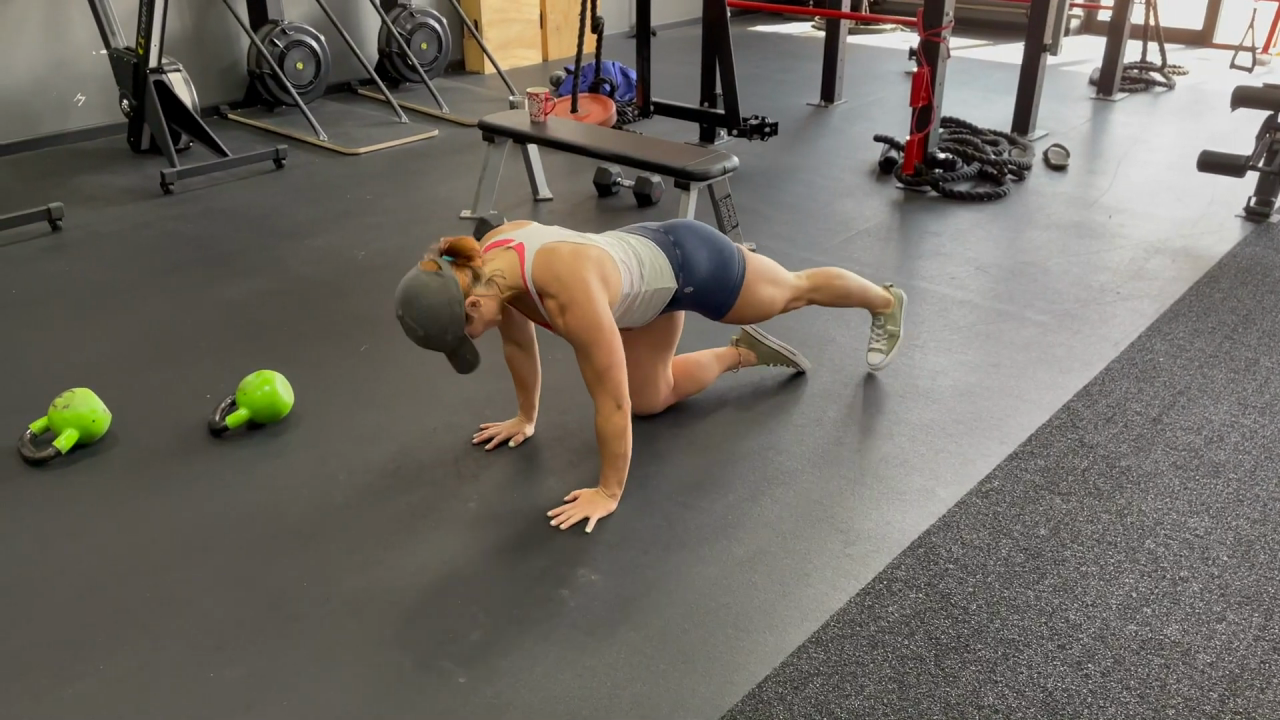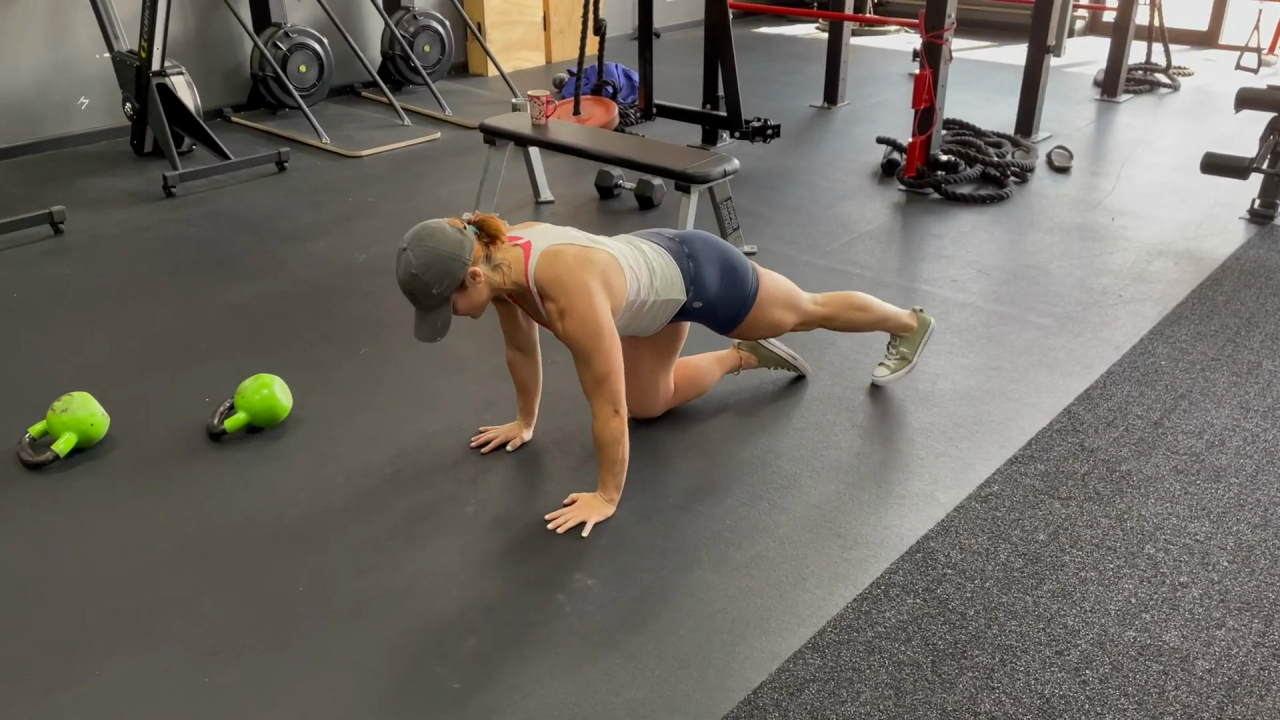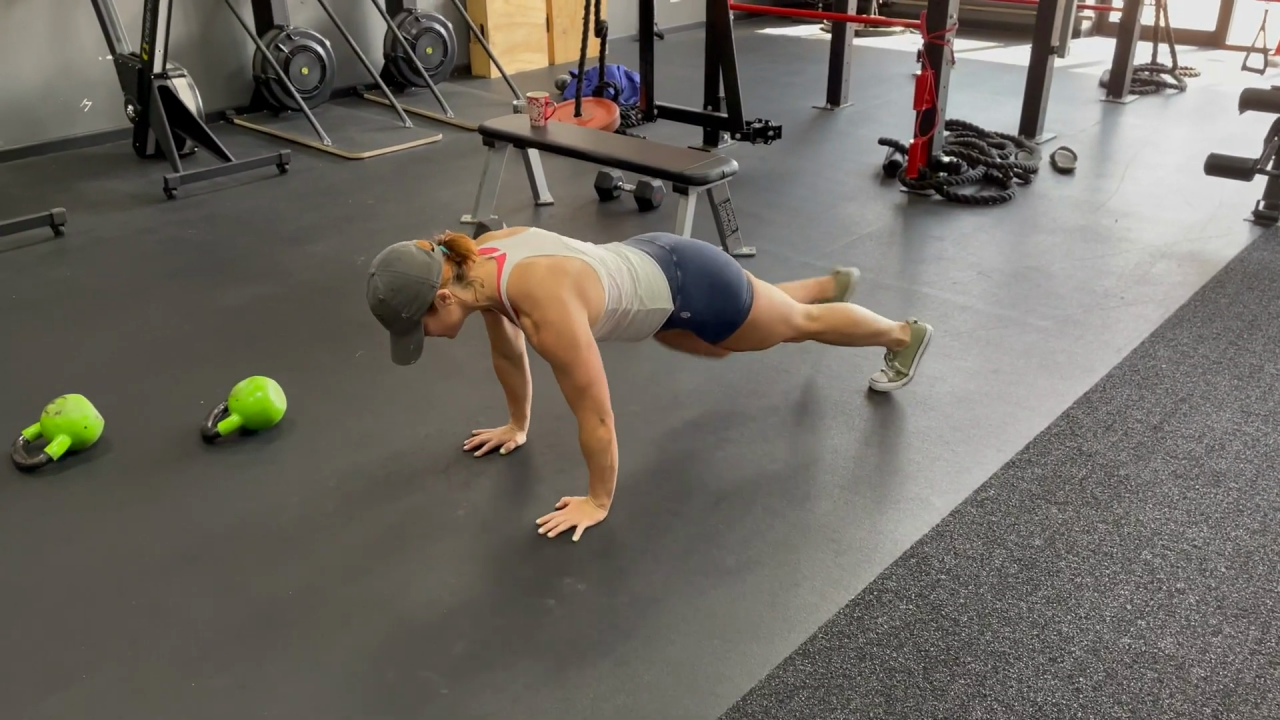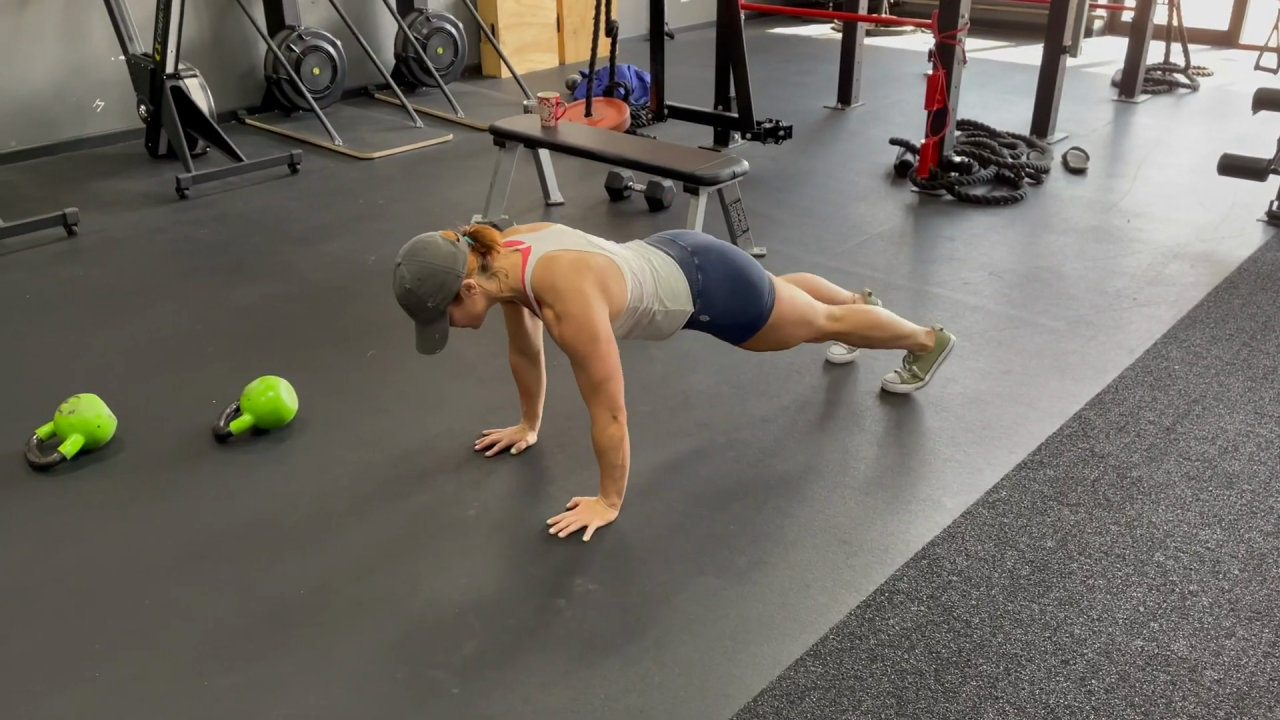
dt=0.5s
person 1, frame 1
left shoulder: (569, 293)
right shoulder: (486, 265)
left elbow: (611, 402)
right elbow: (519, 343)
left wrist: (609, 493)
right wrist: (525, 417)
left hip: (688, 264)
right hip: (643, 260)
left knee: (795, 290)
right knee: (650, 400)
left ankle: (886, 301)
right ankle: (743, 352)
person 1, frame 2
left shoulder: (569, 294)
right shoulder: (497, 257)
left elbow: (608, 407)
right elbow: (521, 347)
left wrist: (607, 497)
right wrist: (524, 422)
left hip: (698, 276)
right hip: (651, 263)
left knee: (806, 311)
right knee: (649, 405)
left ankle: (909, 323)
right ankle: (746, 356)
person 1, frame 3
left shoulder: (544, 305)
right shoulder: (479, 264)
left elbow: (596, 415)
right elbow: (507, 353)
left wrist: (598, 502)
right wrist: (518, 425)
left hip: (688, 284)
right hip: (648, 259)
left knee: (800, 325)
right knee: (717, 346)
left ankle: (905, 334)
right ankle: (830, 282)
person 1, frame 4
left shoulder: (566, 298)
right shoulder: (504, 255)
left elbow: (609, 412)
right elbow: (524, 350)
left wrist: (609, 501)
right wrist: (529, 424)
left hip: (709, 287)
right hip: (670, 255)
left knee: (821, 324)
right knee: (784, 292)
left ankle: (928, 342)
right ankle: (857, 298)
